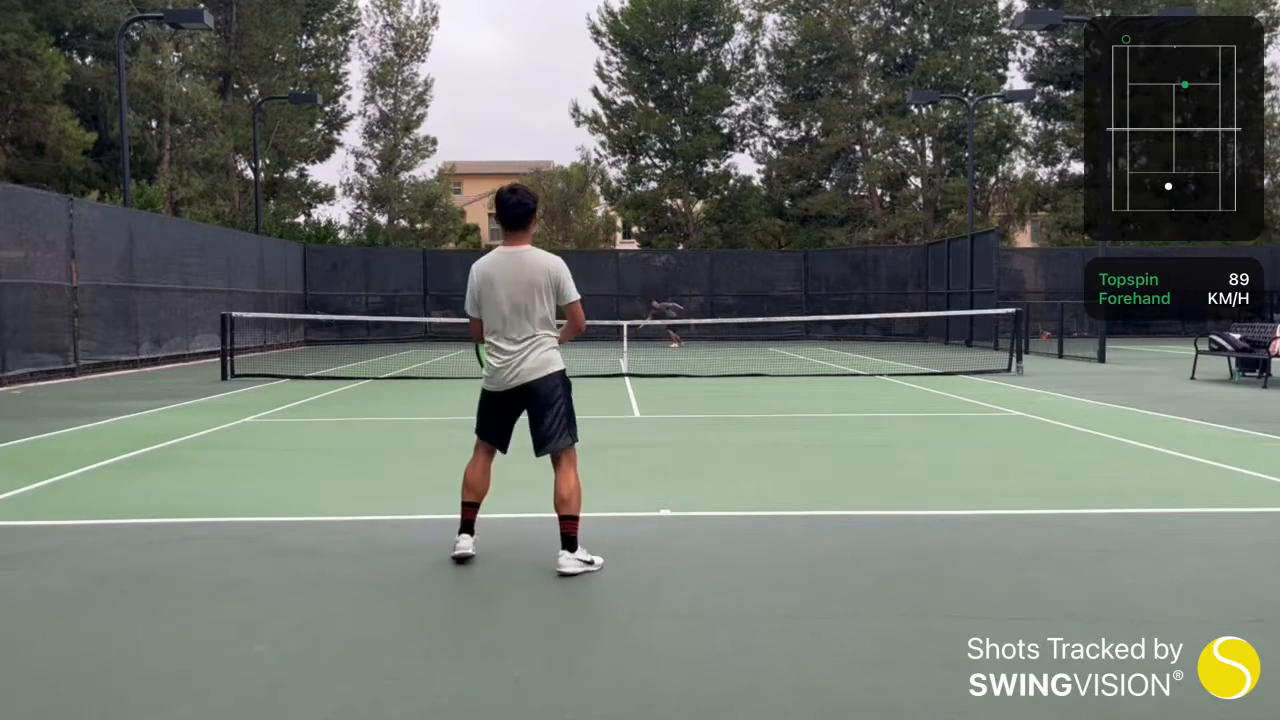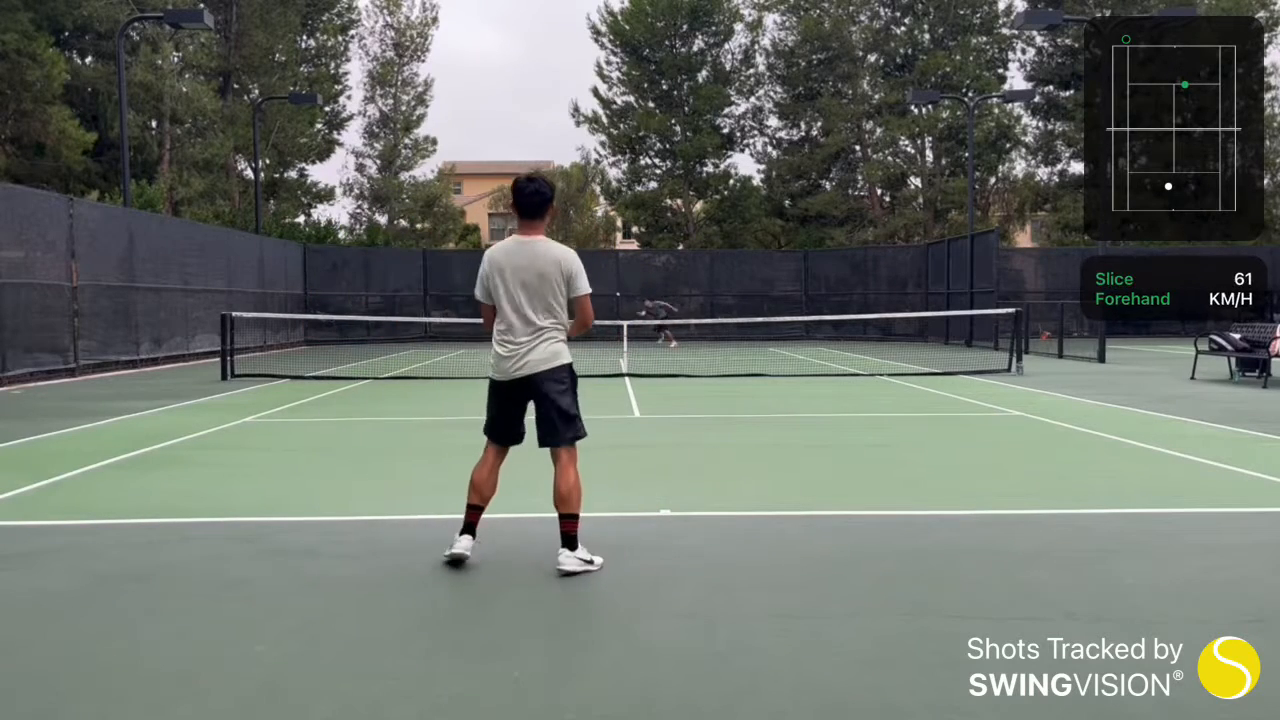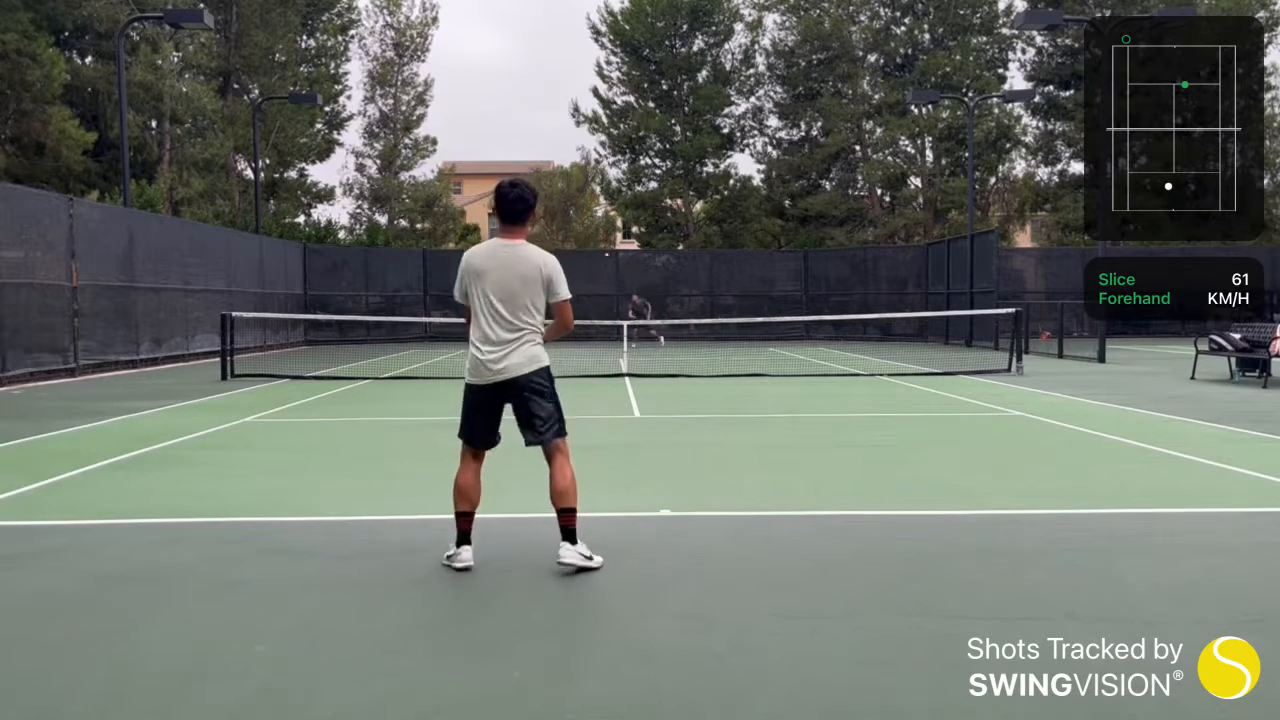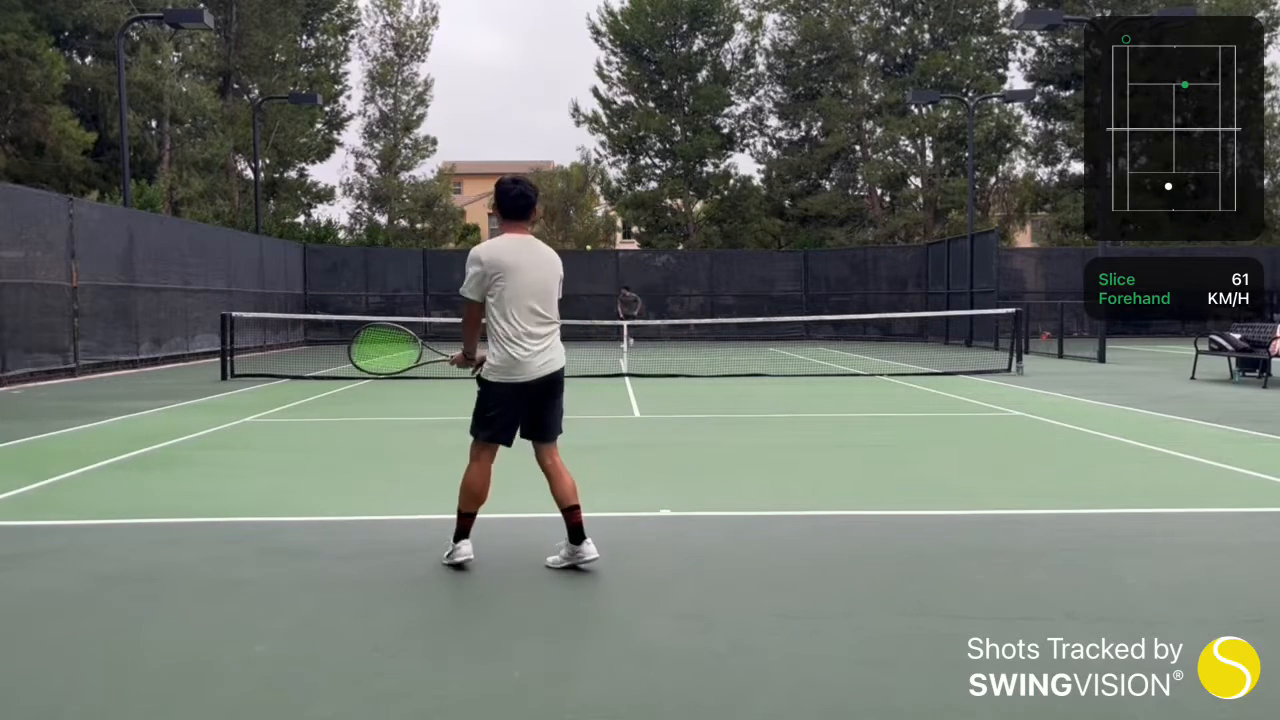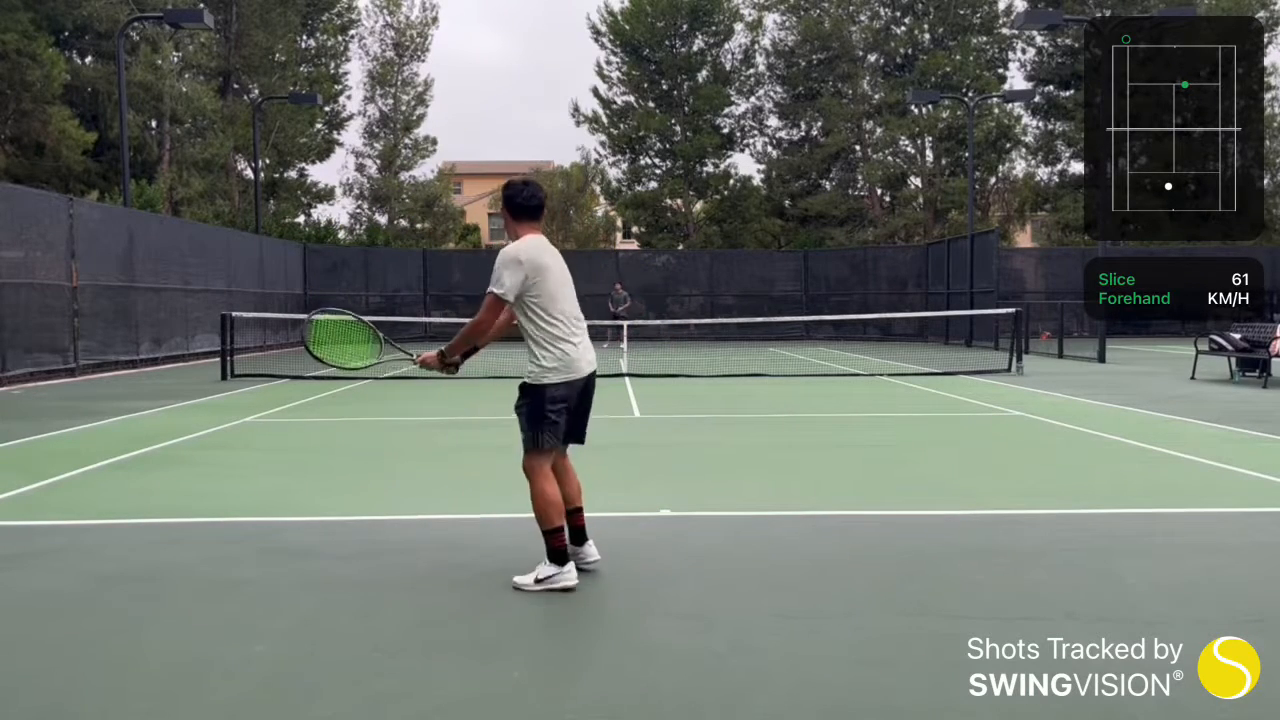
dt=0.3s
person 1, frame 1
left shoulder: (479, 269)
right shoulder: (552, 265)
left elbow: (477, 332)
right elbow: (578, 324)
left hip: (499, 377)
right hip: (545, 374)
left knee: (483, 452)
right knee: (565, 460)
left ankle: (465, 536)
right ankle: (570, 551)
person 1, frame 2
left shoulder: (492, 256)
right shoulder: (565, 257)
left elbow: (488, 319)
right elbow: (585, 321)
left hip: (505, 368)
right hip: (551, 366)
left knee: (493, 452)
right knee: (565, 457)
left ankle: (465, 537)
right ankle: (570, 550)
person 1, frame 3
left shoulder: (471, 258)
right shoulder: (545, 262)
left elbow: (470, 318)
right elbow: (565, 324)
left hip: (482, 372)
right hip: (530, 369)
left knee: (471, 456)
right knee: (557, 454)
left ankle: (463, 546)
right ankle: (570, 544)
person 1, frame 4
left shoulder: (484, 253)
right shoulder: (550, 257)
left elbow: (473, 318)
left wrist: (467, 353)
left hip: (507, 372)
right hip: (550, 367)
left knee: (482, 452)
right knee: (547, 453)
left ankle: (460, 543)
right ankle: (579, 543)
person 1, frame 5
left shoulder: (515, 254)
right shoulder: (548, 252)
left elbow: (485, 320)
right elbow: (508, 319)
left wrist: (444, 355)
right wrist: (462, 353)
left hip: (553, 373)
right hip: (580, 367)
left knee: (537, 465)
right knee: (556, 457)
left ankle: (559, 566)
right ankle: (581, 545)
